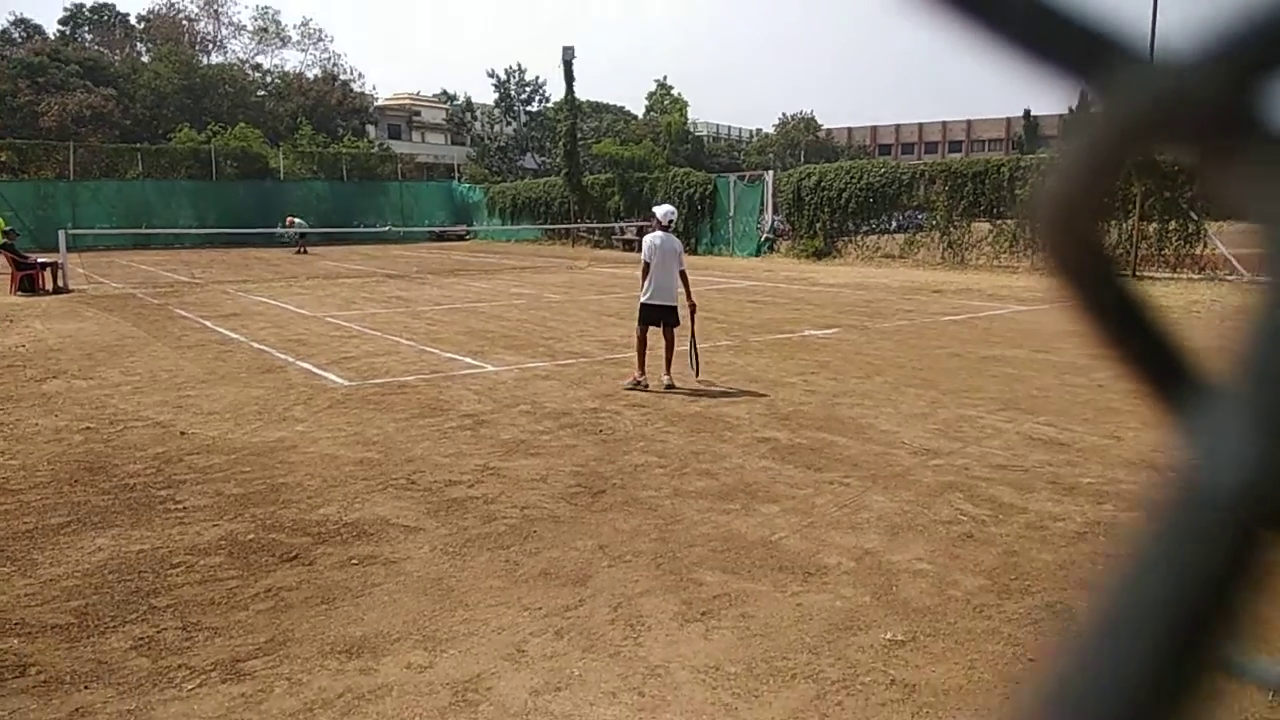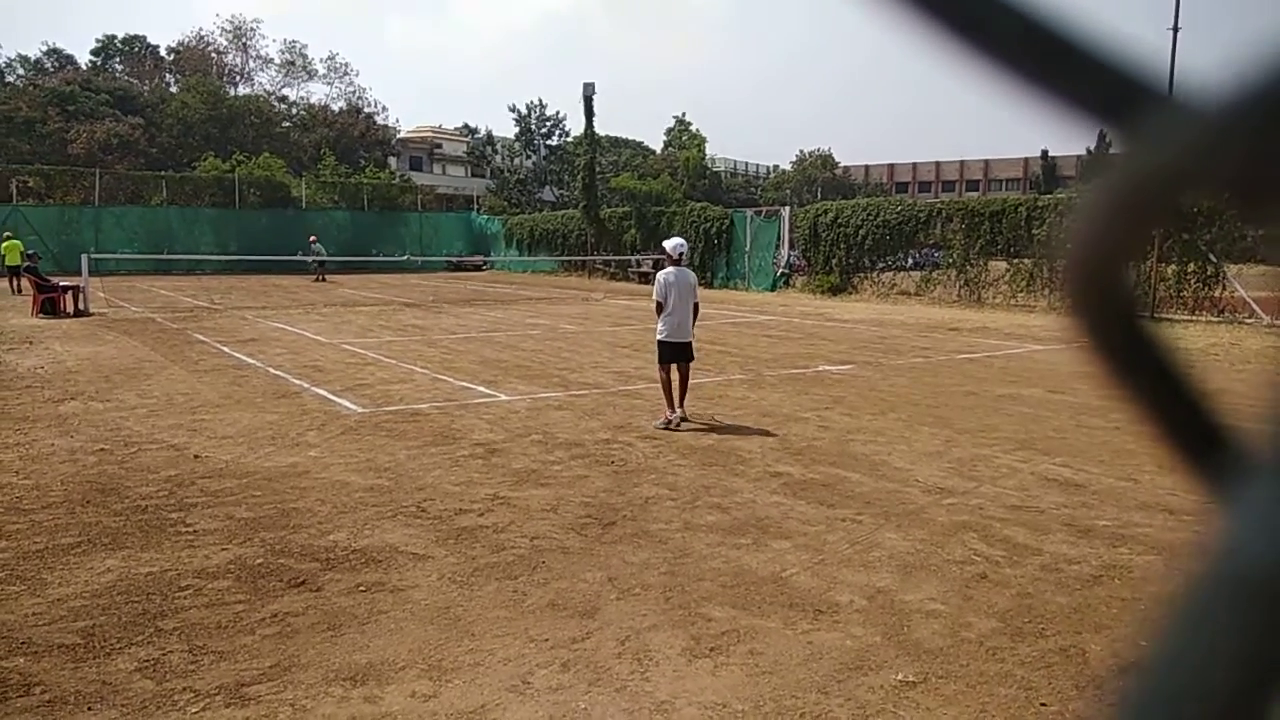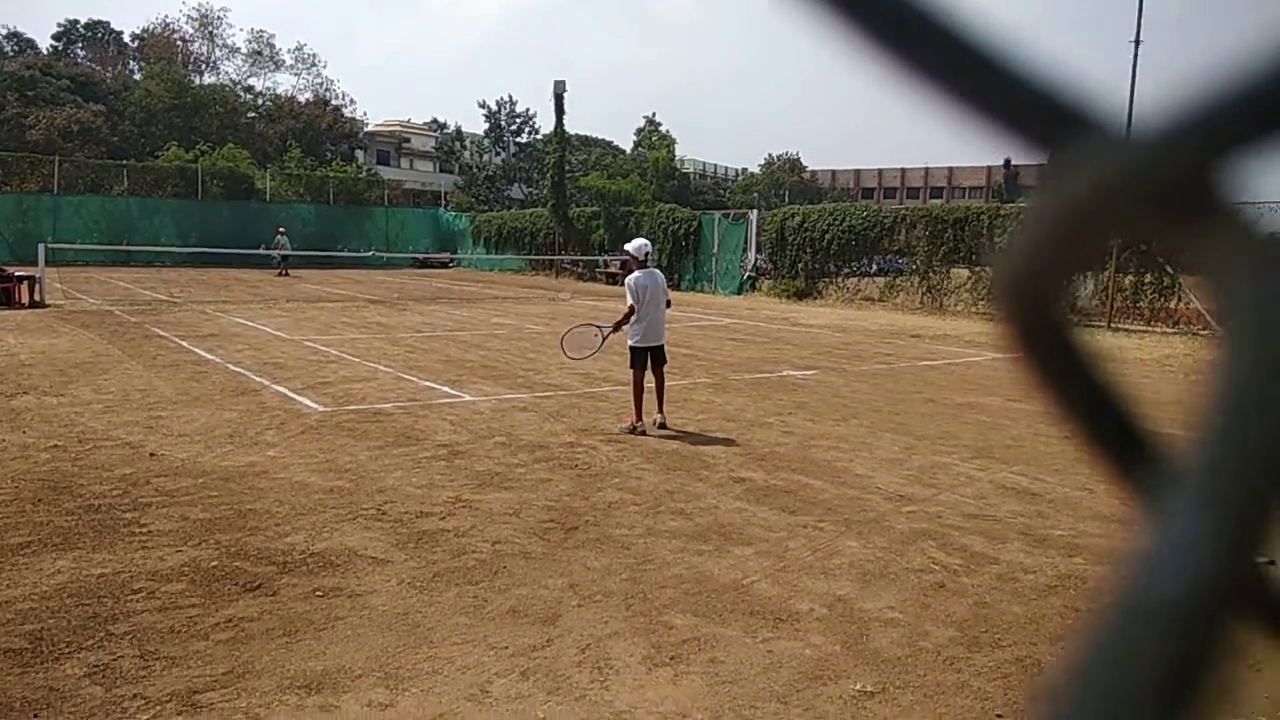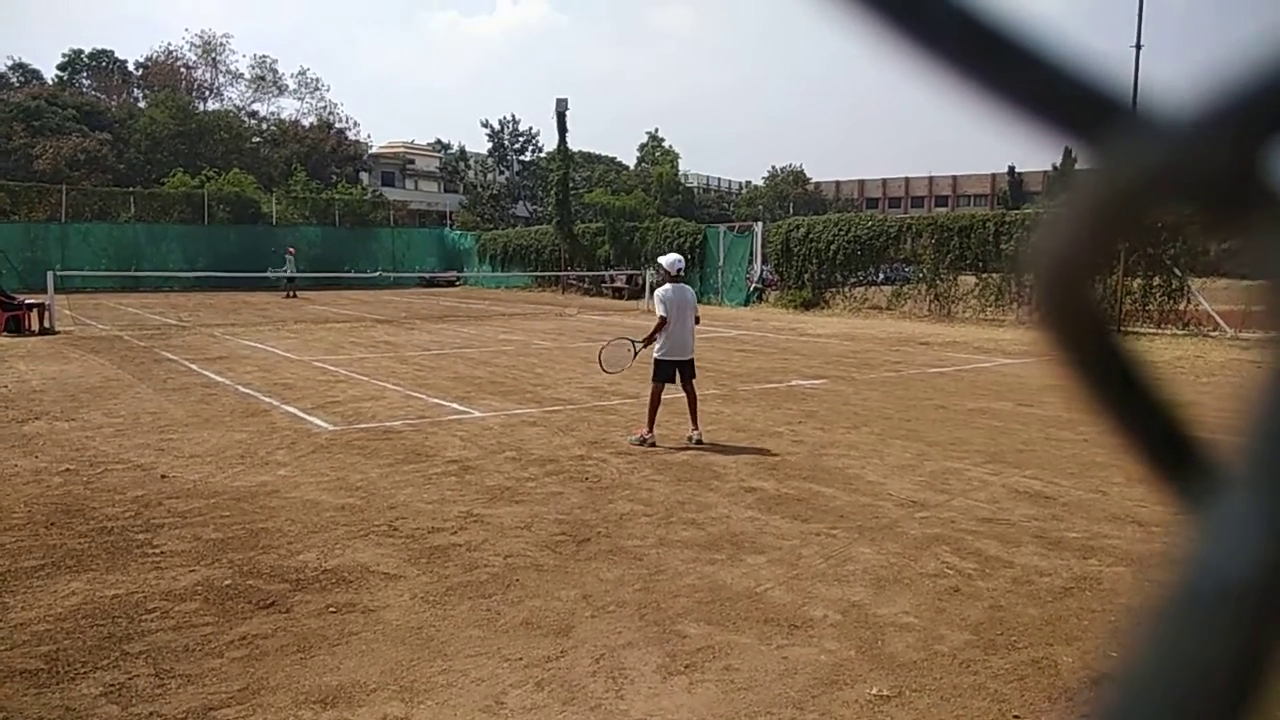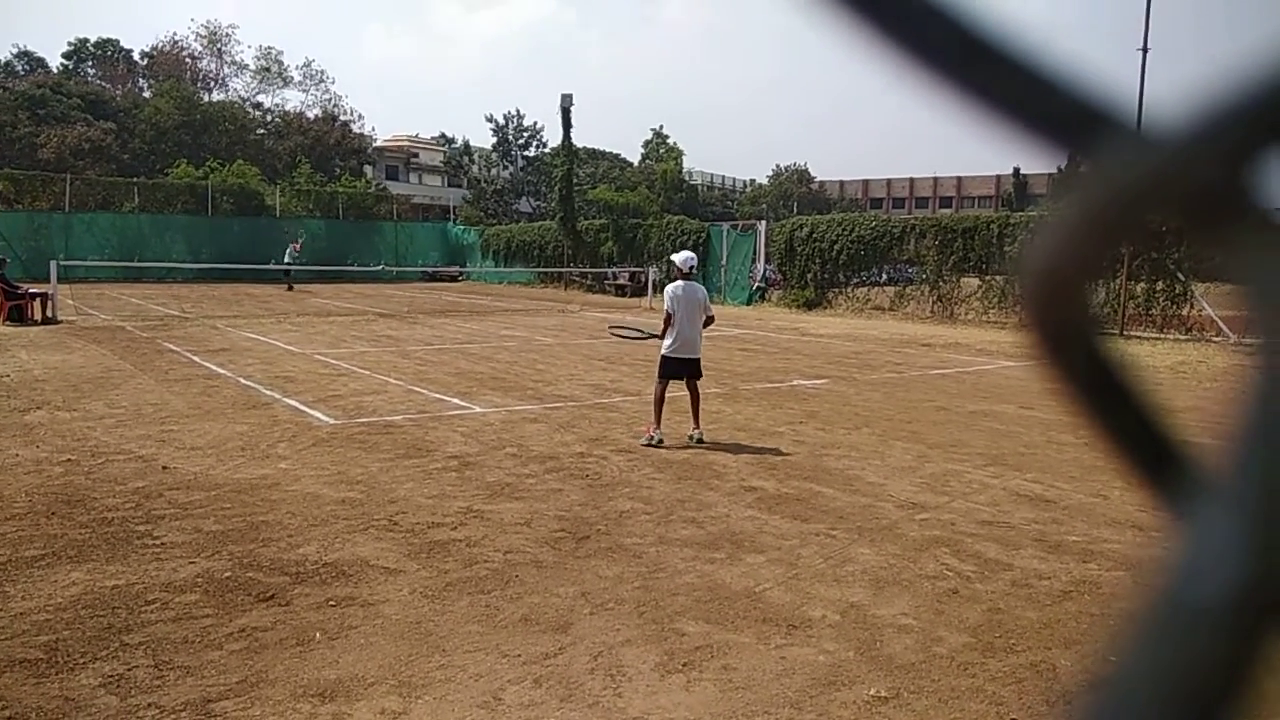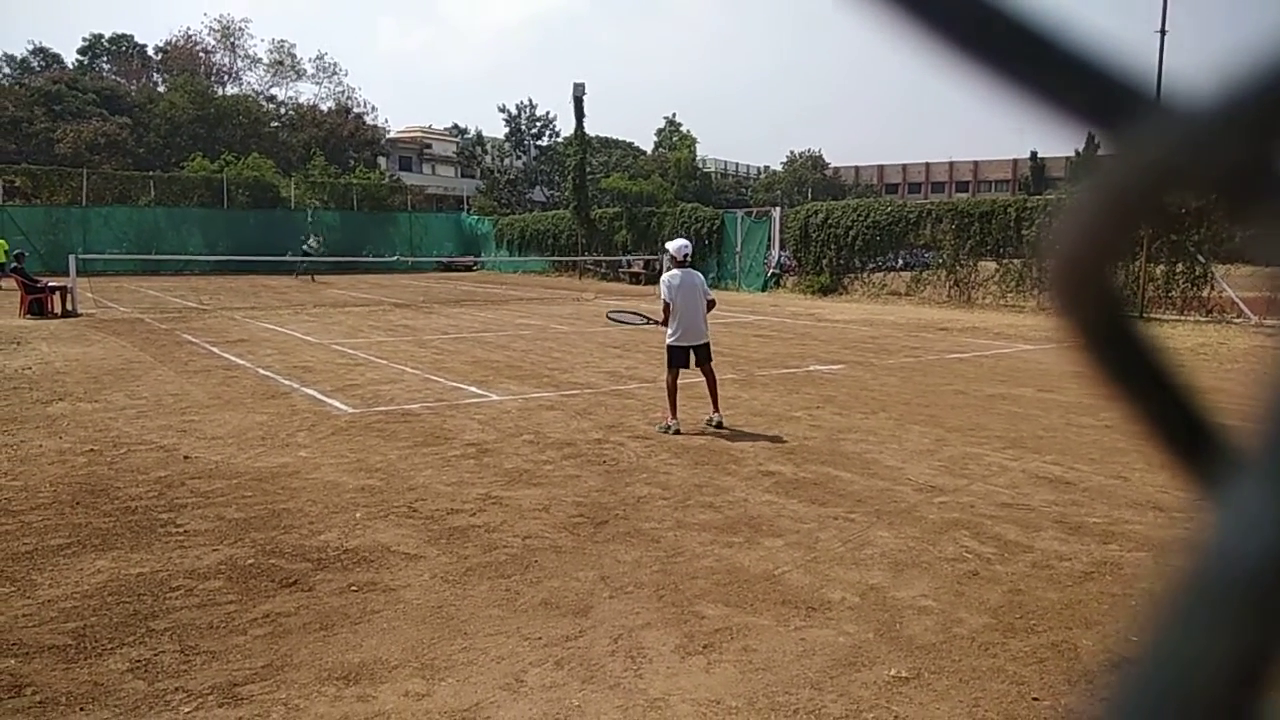
dt=0.5s
person 1, frame 1
left shoulder: (649, 239)
right shoulder: (677, 243)
left elbow: (645, 267)
right elbow: (682, 273)
left wrist: (643, 287)
right wrist: (689, 298)
left hip: (652, 295)
right hip: (670, 297)
left knee: (641, 331)
right knee: (668, 333)
left ankle: (640, 375)
right ankle: (667, 376)
person 1, frame 2
left shoulder: (662, 276)
right shoulder: (691, 276)
left elbow: (659, 305)
right elbow: (696, 306)
left wrist: (662, 321)
left hip: (667, 330)
right hip: (685, 331)
left knee: (664, 369)
right knee: (683, 368)
left ankle: (671, 413)
right ankle: (680, 408)
person 1, frame 3
left shoulder: (631, 280)
right shoulder: (659, 275)
left elbow: (631, 309)
right elbow: (667, 303)
left wrist: (619, 323)
left hip: (639, 335)
right hip: (658, 334)
left knee: (638, 375)
right knee: (658, 371)
left ankle: (637, 421)
right ankle: (660, 414)
person 1, frame 4
left shoulder: (661, 292)
right shoulder: (689, 291)
left elbow: (662, 320)
right elbow: (696, 319)
left wrist: (650, 337)
left hip: (666, 349)
right hip: (686, 349)
left knee: (657, 388)
right knee: (688, 386)
left ankle: (648, 433)
right ankle: (695, 431)
person 1, frame 5
left shoulder: (671, 289)
right shoulder: (701, 290)
left elbow: (668, 317)
right elbow: (710, 318)
left wrist: (663, 332)
left hip: (673, 346)
right hip: (693, 347)
left knee: (661, 385)
right knee: (692, 385)
left ankle: (656, 430)
right ankle: (696, 429)
person 1, frame 6
left shoulder: (667, 278)
right shoulder: (698, 276)
left elbow: (666, 306)
right elbow: (711, 302)
left wrist: (665, 320)
left hip: (678, 334)
right hip: (700, 332)
left knee: (672, 374)
right knee: (707, 369)
left ankle: (673, 420)
right ankle: (716, 413)
